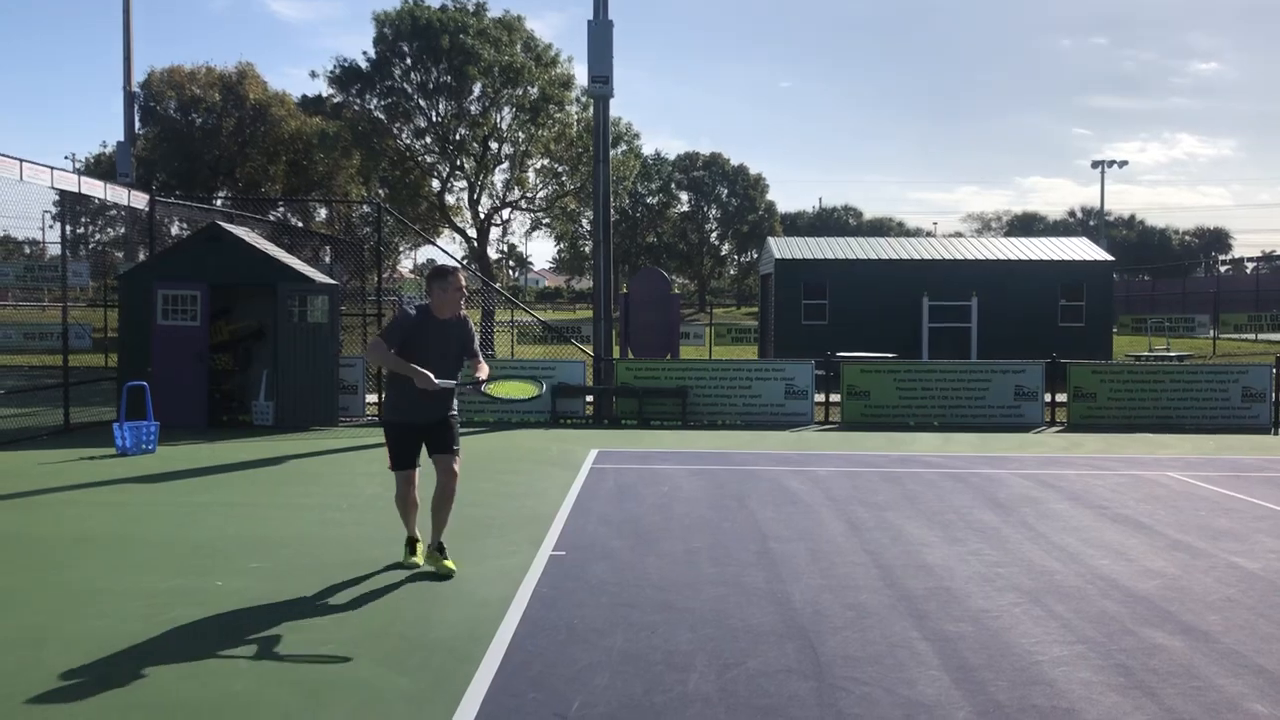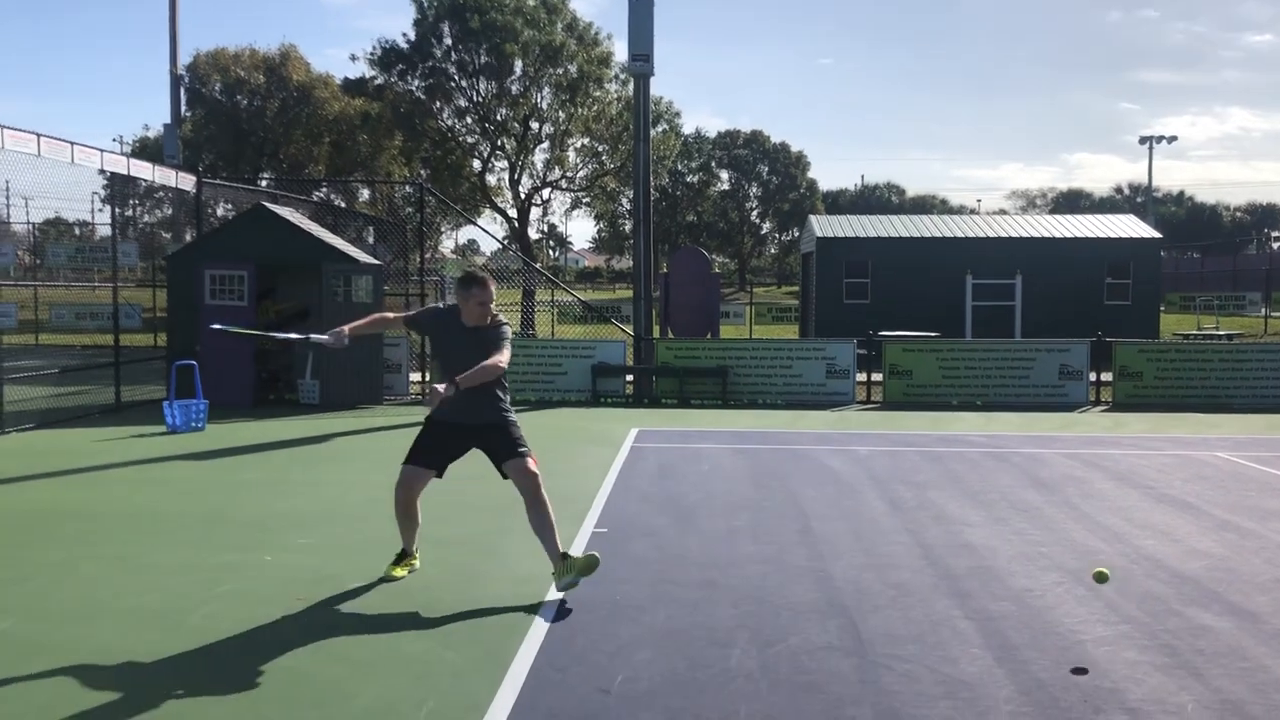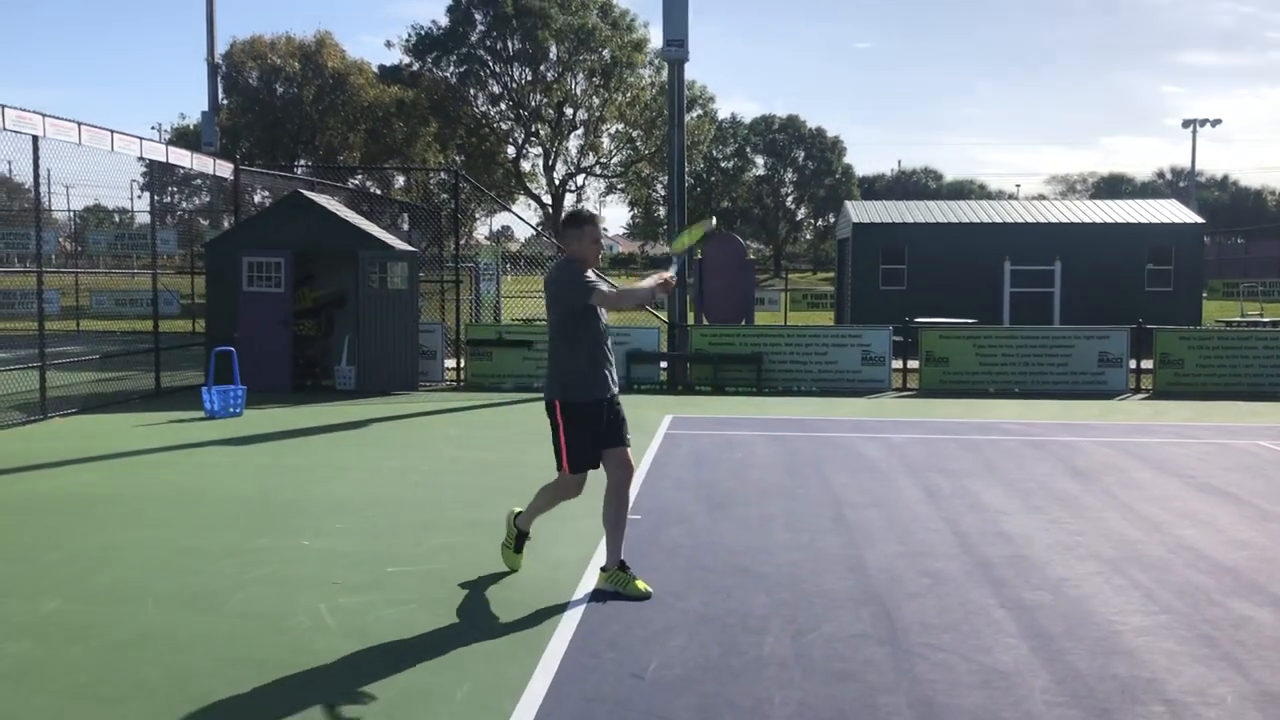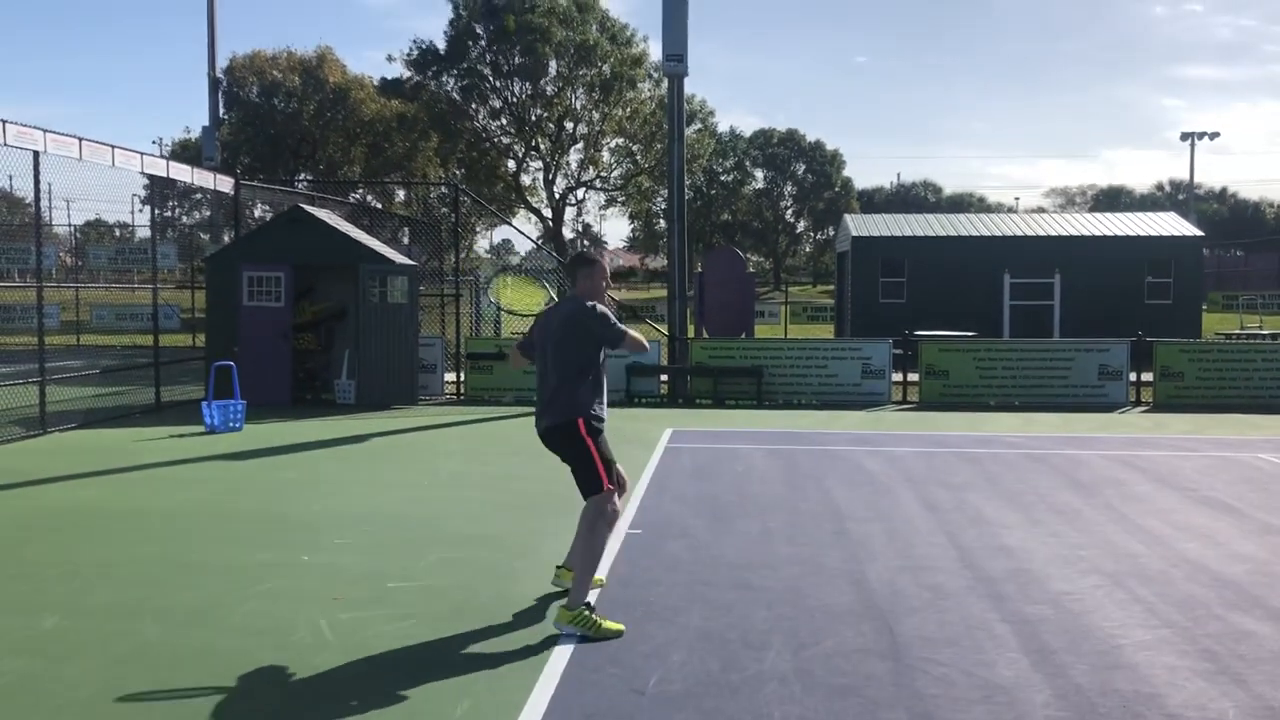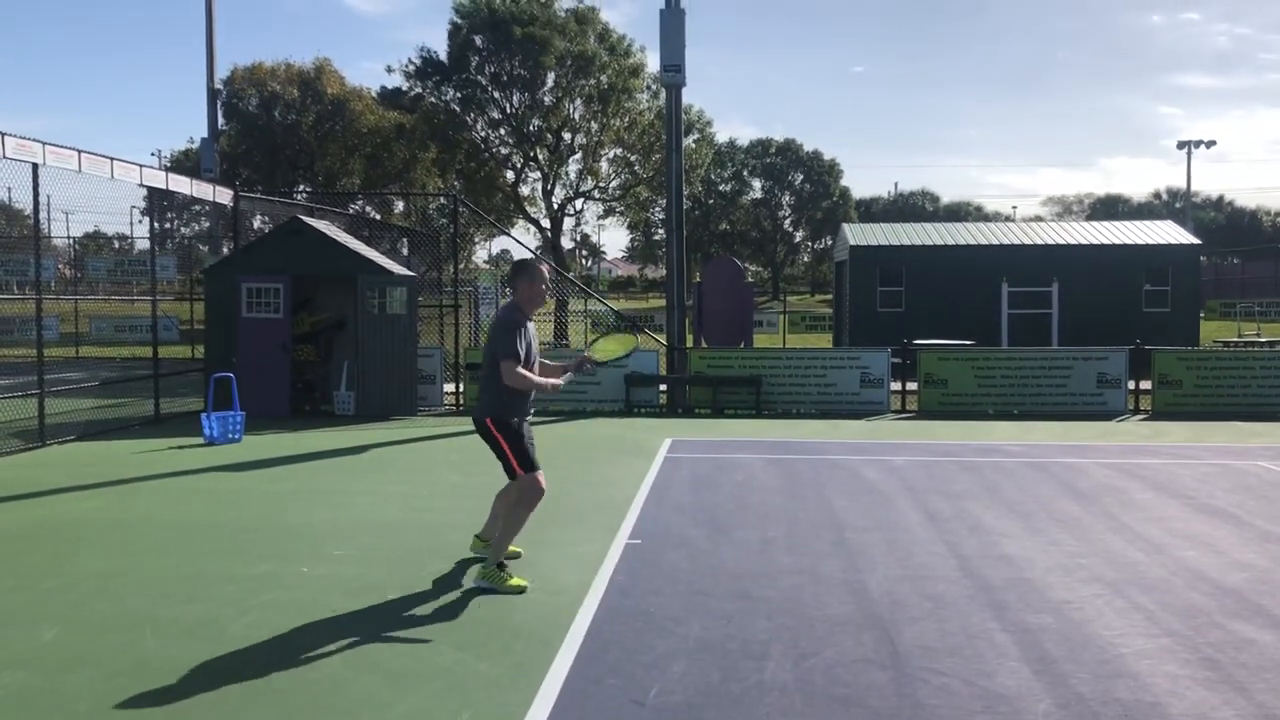
dt=0.5s
person 1, frame 1
left shoulder: (463, 324)
right shoulder: (409, 318)
left elbow: (478, 363)
right elbow: (372, 351)
left wrist: (480, 374)
right wrist: (414, 371)
left hip: (442, 412)
right hip: (401, 415)
left knee: (449, 472)
right knee: (406, 484)
left ankle: (436, 546)
right ankle: (413, 538)
person 1, frame 2
left shoulder: (498, 329)
right shoulder: (439, 318)
left elbow: (498, 363)
right elbow: (392, 319)
left wrist: (452, 385)
right wrist: (348, 329)
left hip: (493, 417)
right hip: (448, 419)
left knee: (530, 478)
right knee: (406, 487)
left ankle: (561, 565)
right ankle: (408, 554)
person 1, frame 3
left shoulder: (586, 274)
right shoulder: (566, 279)
left elbow: (631, 295)
right elbow: (625, 298)
left wrist: (657, 282)
right wrist: (659, 280)
left hip: (603, 392)
right hip: (570, 397)
left knee: (622, 471)
right knee: (571, 484)
left ankle: (613, 568)
right ankle: (521, 523)
person 1, frame 4
left shoulder: (548, 317)
right shoulder: (590, 313)
left elbow: (516, 358)
right elbow: (639, 344)
right wrist: (616, 335)
left hip: (554, 423)
right hip: (575, 423)
left knee: (618, 484)
right knee: (601, 510)
left ankle: (572, 568)
right ankle: (574, 609)
person 1, frame 5
left shoulder: (521, 320)
right shoulder: (511, 322)
left elbow: (529, 367)
right elbow: (511, 375)
left wrist: (568, 367)
right wrist: (551, 382)
left hip: (512, 415)
right hip: (496, 417)
left knee: (524, 482)
right knee: (533, 488)
left ankle: (486, 538)
right ankle: (491, 568)
